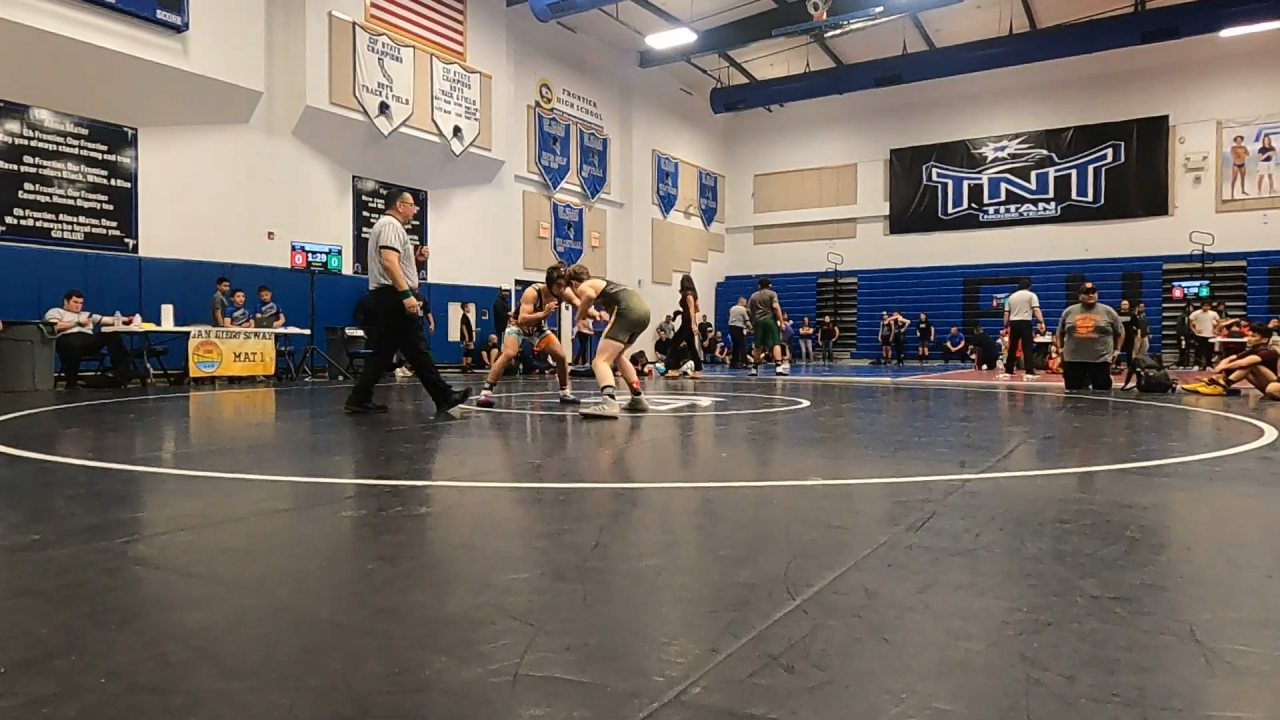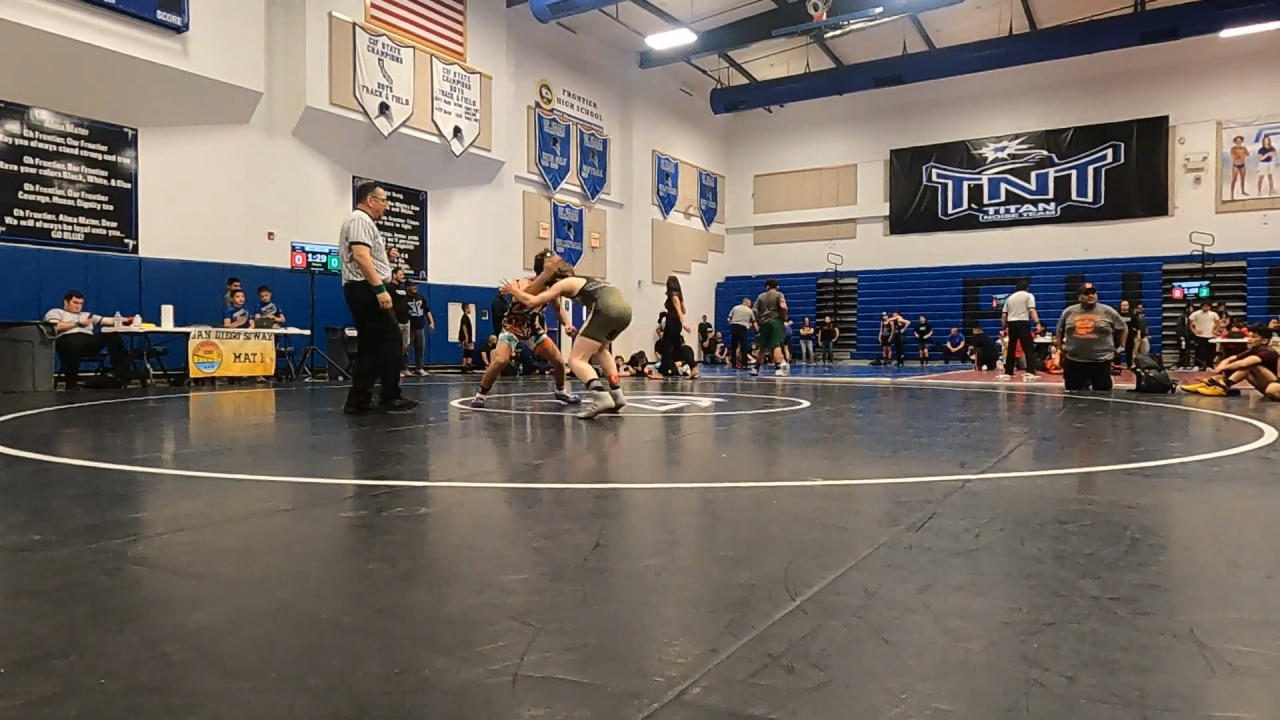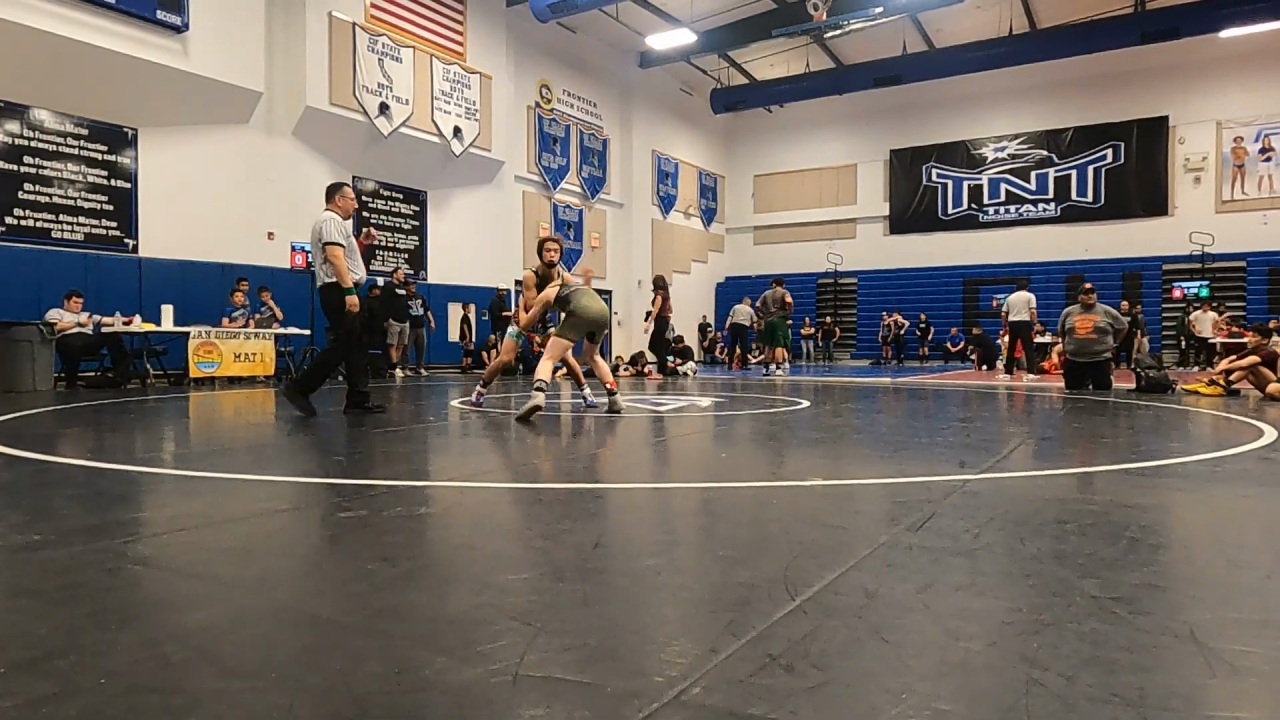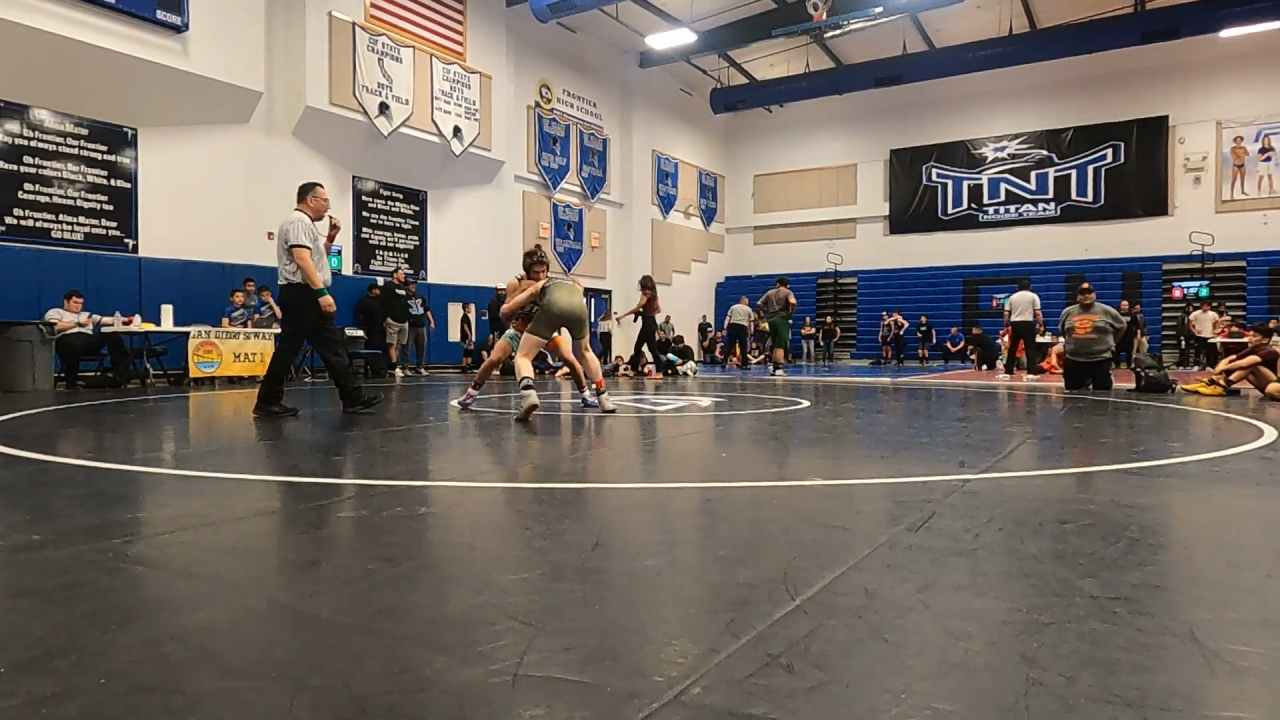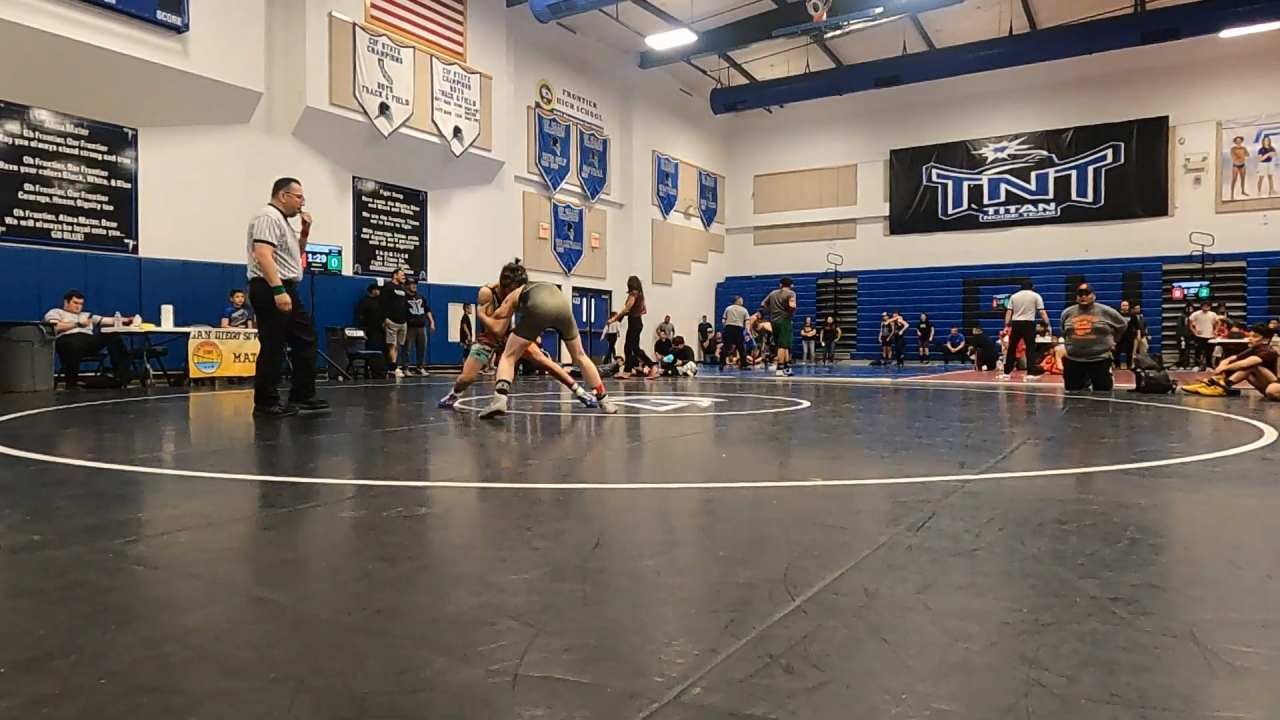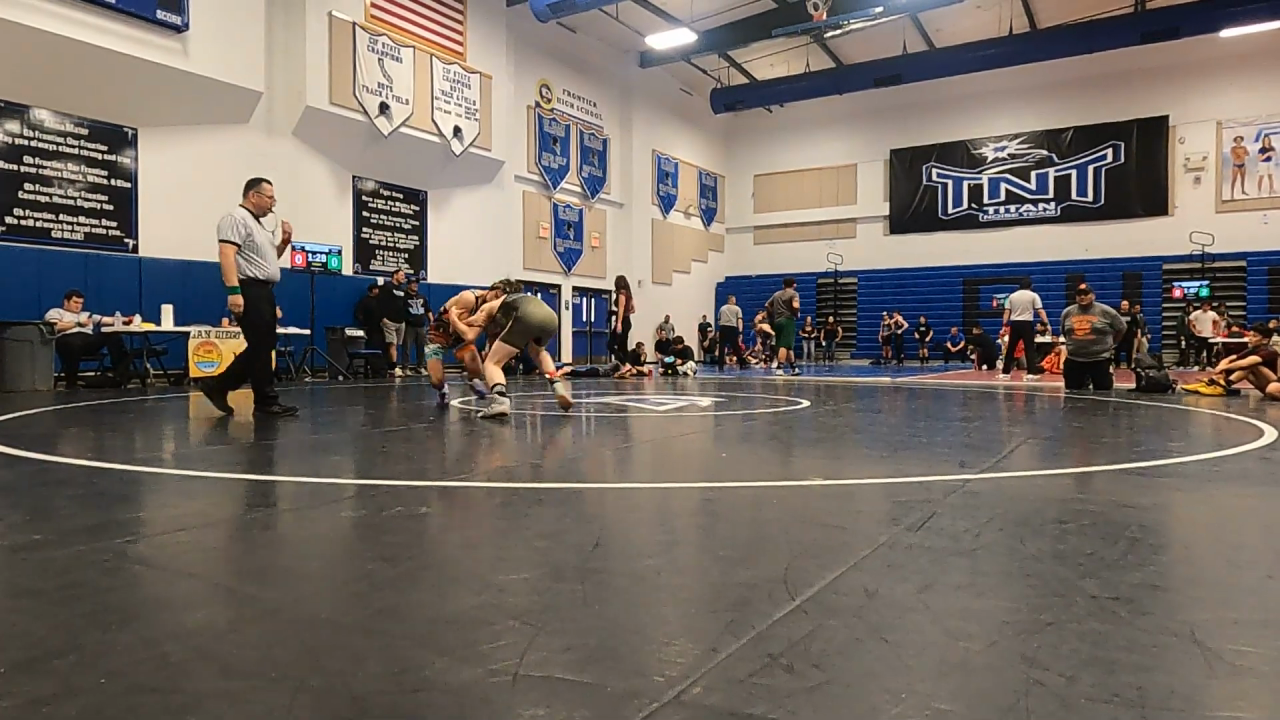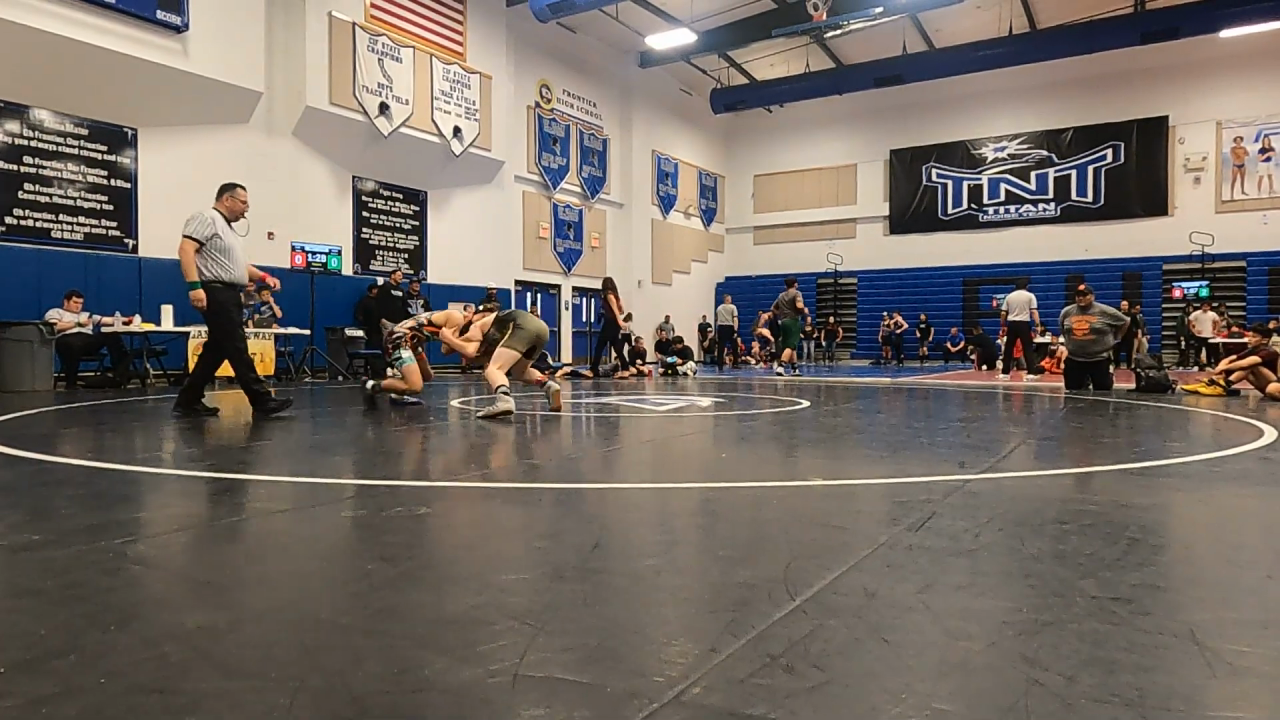
dt=0.2s
person 1, frame 1
left shoulder: (384, 225)
right shoulder: (391, 225)
right elbow: (389, 261)
left wrist: (413, 258)
right wrist: (406, 294)
left hip: (383, 296)
right hip: (392, 296)
left knee: (383, 351)
right knee: (417, 348)
left ankle: (359, 398)
right ankle: (443, 397)
person 1, frame 2
left shoulder: (360, 221)
right shoulder: (360, 220)
right elbow: (361, 256)
left wrist: (385, 257)
right wrist: (380, 288)
left hip: (361, 292)
right hip: (365, 291)
left knee: (370, 347)
right knee: (389, 341)
left ankle: (359, 400)
right ankle: (390, 396)
person 1, frame 3
left shoulder: (336, 222)
right shoulder: (332, 221)
right elbow: (335, 257)
left wrist: (361, 243)
right wrist: (349, 291)
left hip: (340, 292)
right hip: (338, 291)
left knee: (356, 346)
right knee: (344, 346)
left ankle: (358, 400)
right ankle: (298, 388)
person 1, frame 4
left shoulder: (306, 224)
right shoulder: (298, 222)
left elbow: (318, 258)
right elbow: (302, 260)
left wrist: (331, 237)
right wrist: (322, 292)
left hip: (308, 294)
right hip: (301, 294)
left knee: (332, 345)
right knee: (290, 348)
left ankle: (353, 396)
right ankle: (268, 401)
person 1, frame 5
left shoulder: (282, 220)
right shoulder: (268, 217)
left elbow: (294, 255)
right elbow: (263, 255)
left wrist: (304, 232)
right wrist: (278, 290)
left hip: (284, 290)
right hip: (271, 290)
left knee: (305, 340)
right knee: (274, 347)
left ankle: (303, 395)
right ankle: (266, 403)
person 1, frame 6
left shoulder: (259, 223)
right shoulder: (236, 218)
left elbow: (271, 257)
right elbow: (226, 255)
left wrist: (285, 241)
right wrist: (233, 291)
left hip: (262, 291)
right hip: (248, 291)
left knee: (264, 344)
right knee: (261, 347)
left ankle: (217, 385)
right ankle: (267, 403)
person 1, frame 7
left shoulder: (227, 227)
right shoulder: (206, 218)
left elbow: (239, 266)
right elbow: (186, 250)
left wrist: (265, 277)
right wrist: (194, 286)
left hip: (229, 294)
right hip: (215, 292)
left knee: (217, 350)
right knee: (236, 347)
left ankle: (189, 400)
right ankle: (261, 400)
